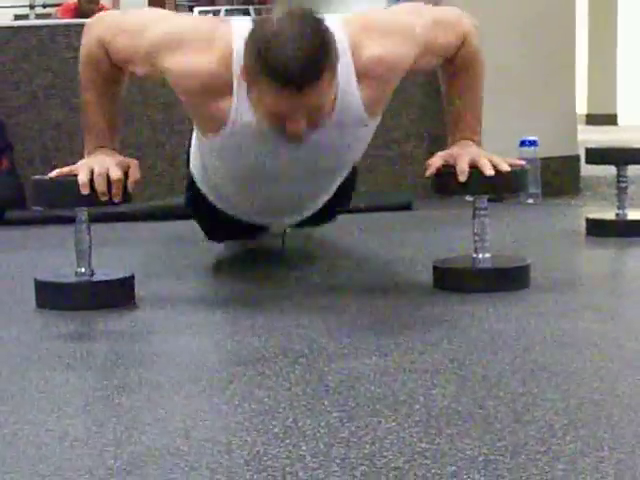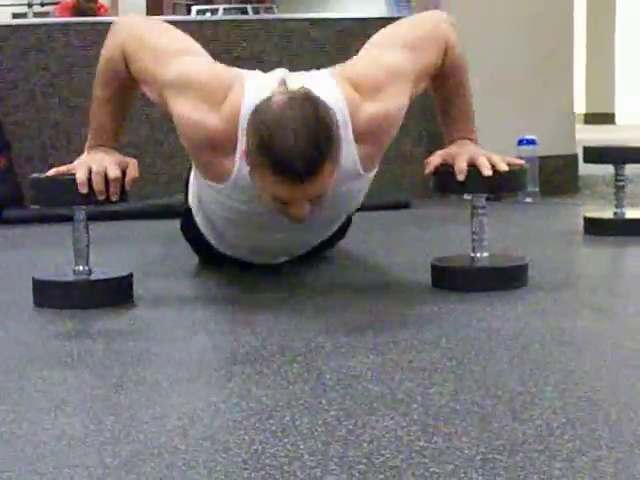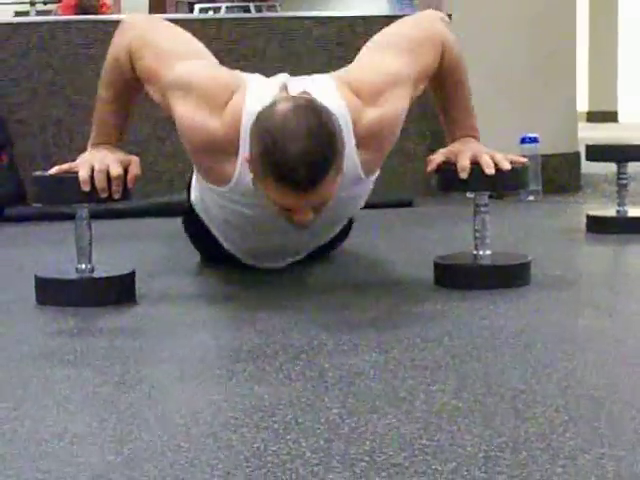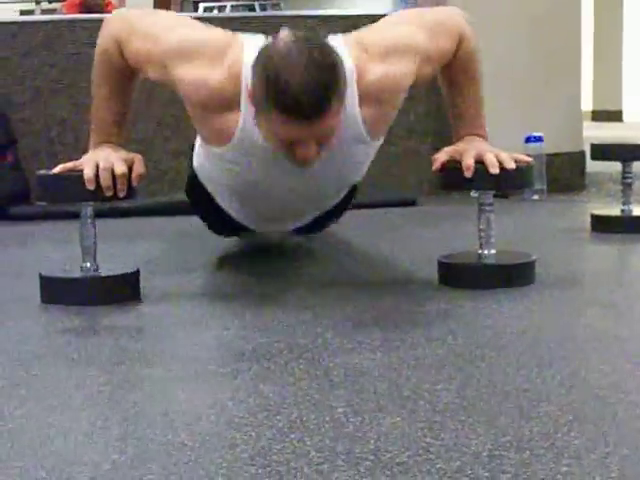
dt=0.1s
person 1, frame 1
left shoulder: (375, 53)
right shoulder: (202, 64)
left wrist: (465, 139)
right wrist: (101, 148)
left hip: (317, 196)
right hip: (225, 202)
person 1, frame 2
left shoulder: (369, 108)
right shoulder: (211, 117)
left elbow: (436, 28)
right elbow: (126, 34)
left wrist: (463, 139)
right wrist: (99, 148)
person 1, frame 3
left shoulder: (370, 114)
right shoulder: (212, 120)
left elbow: (434, 30)
right elbow: (133, 34)
left wrist: (465, 137)
right wrist: (103, 145)
person 1, frame 4
left shoulder: (378, 75)
right shoulder: (211, 80)
left elbow: (455, 29)
right elbow: (117, 31)
left wrist: (471, 136)
right wrist: (105, 144)
left hip: (322, 197)
right hip: (228, 195)
